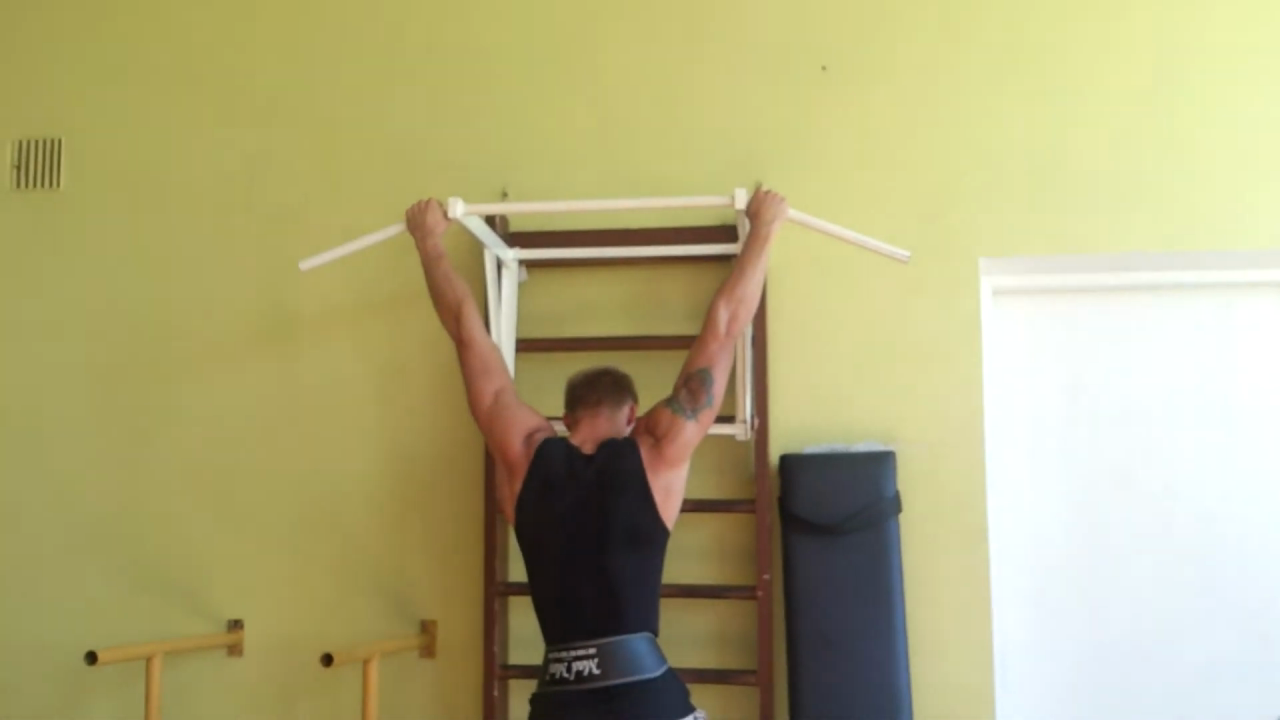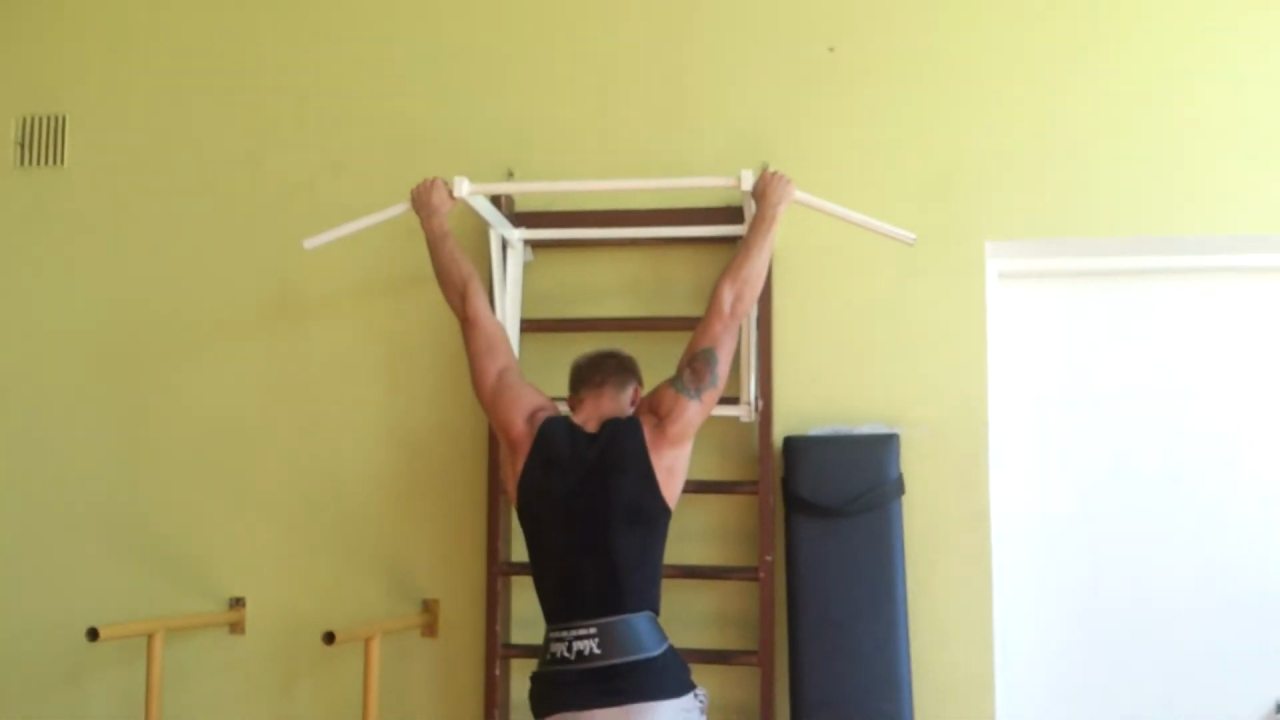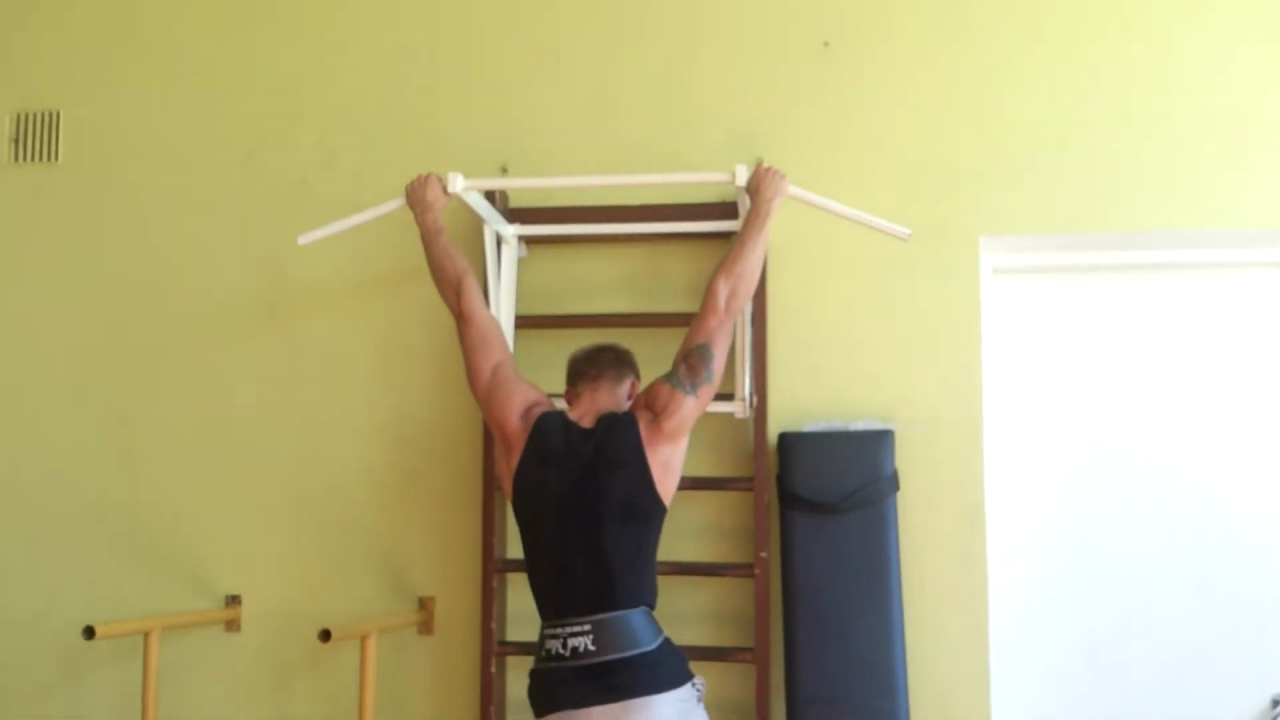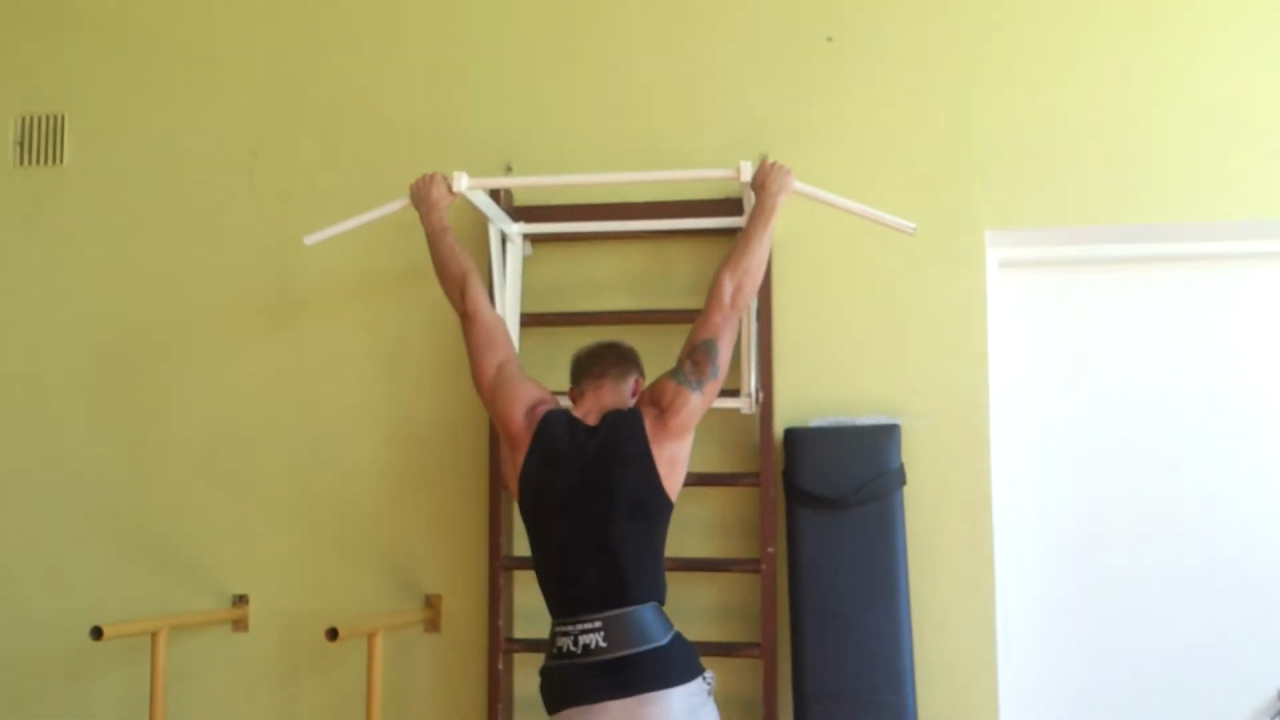
dt=0.2s
person 1, frame 1
left shoulder: (524, 456)
right shoulder: (657, 455)
left elbow: (469, 332)
right elbow: (722, 329)
left wrist: (429, 240)
right wrist: (763, 228)
person 1, frame 2
left shoulder: (527, 436)
right shoulder: (660, 435)
left elbow: (474, 311)
right elbow: (727, 309)
left wrist: (434, 221)
right wrist: (769, 208)
person 1, frame 3
left shoulder: (522, 430)
right shoulder: (656, 428)
left elbow: (469, 306)
right elbow: (722, 305)
left wrist: (428, 216)
right wrist: (764, 204)
person 1, frame 4
left shoulder: (528, 428)
right shoulder: (661, 426)
left elbow: (473, 305)
right elbow: (728, 300)
left wrist: (433, 215)
right wrist: (769, 200)
